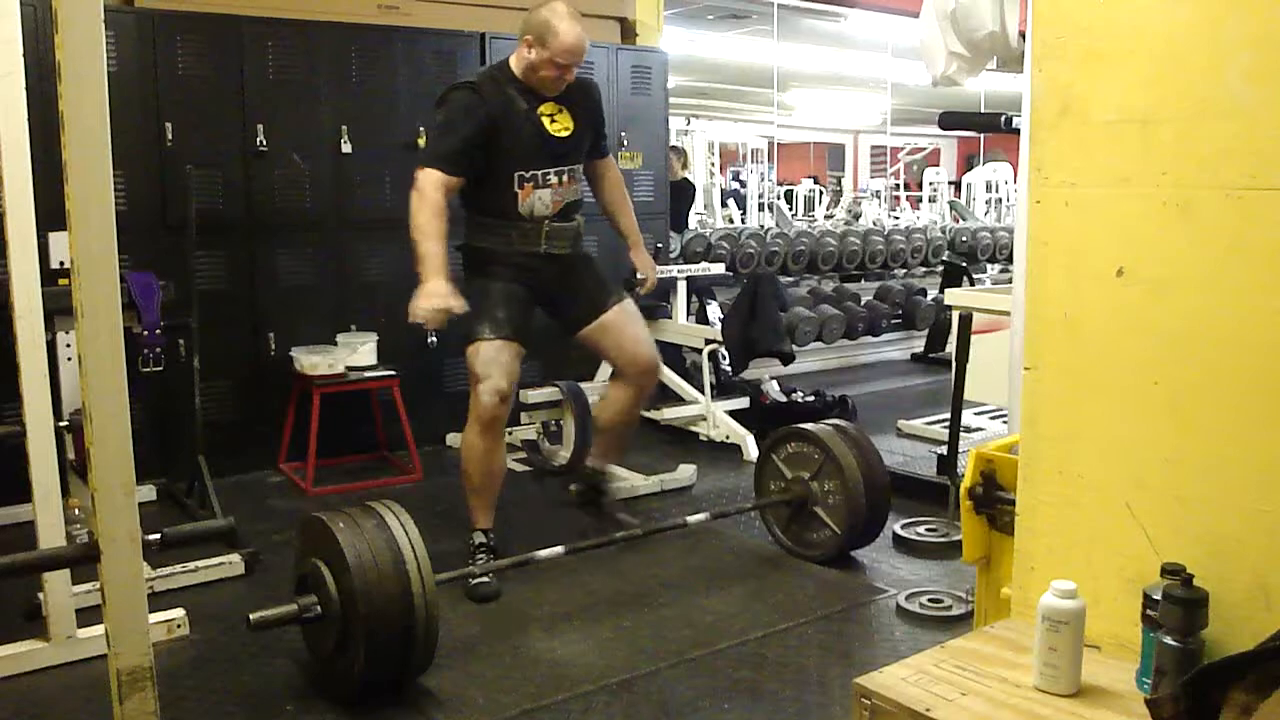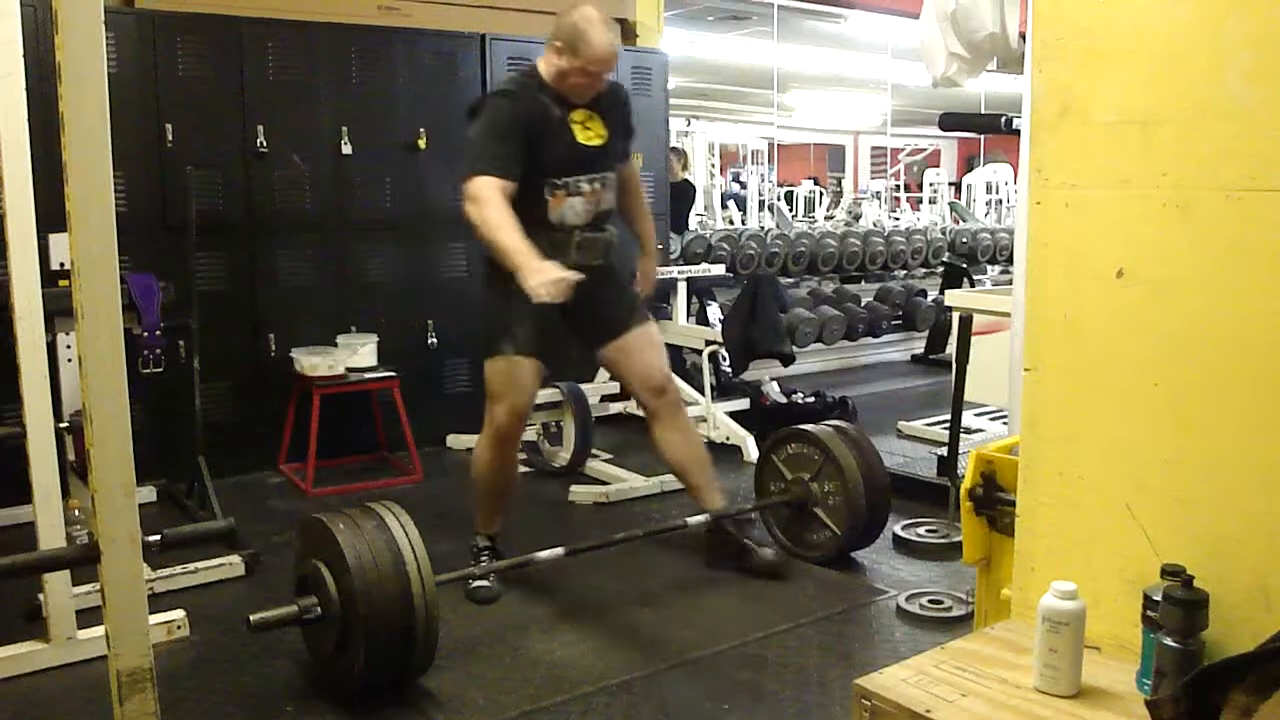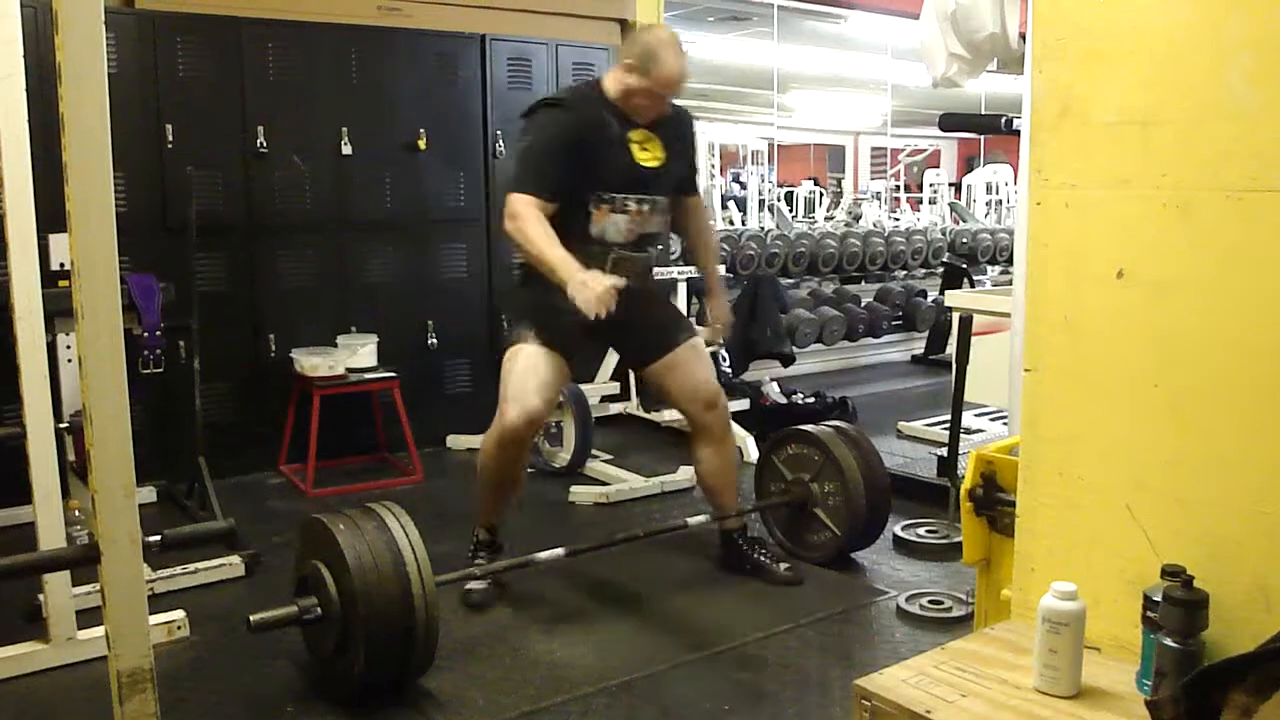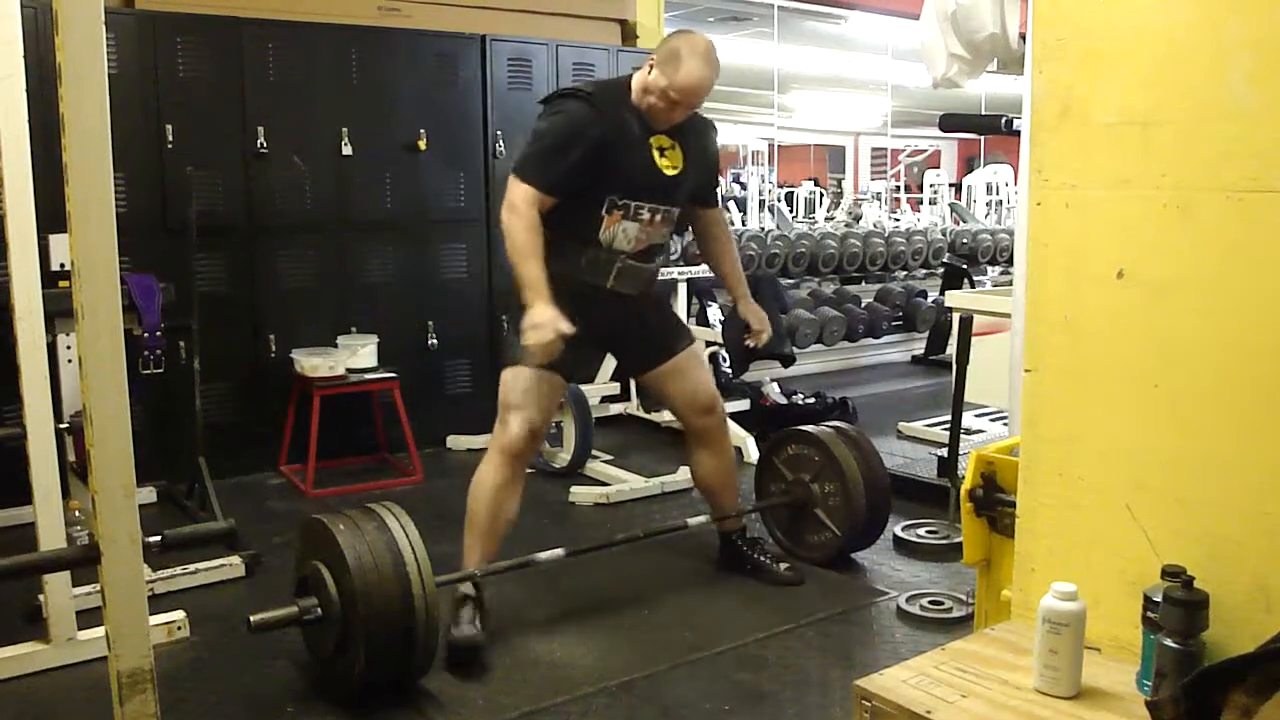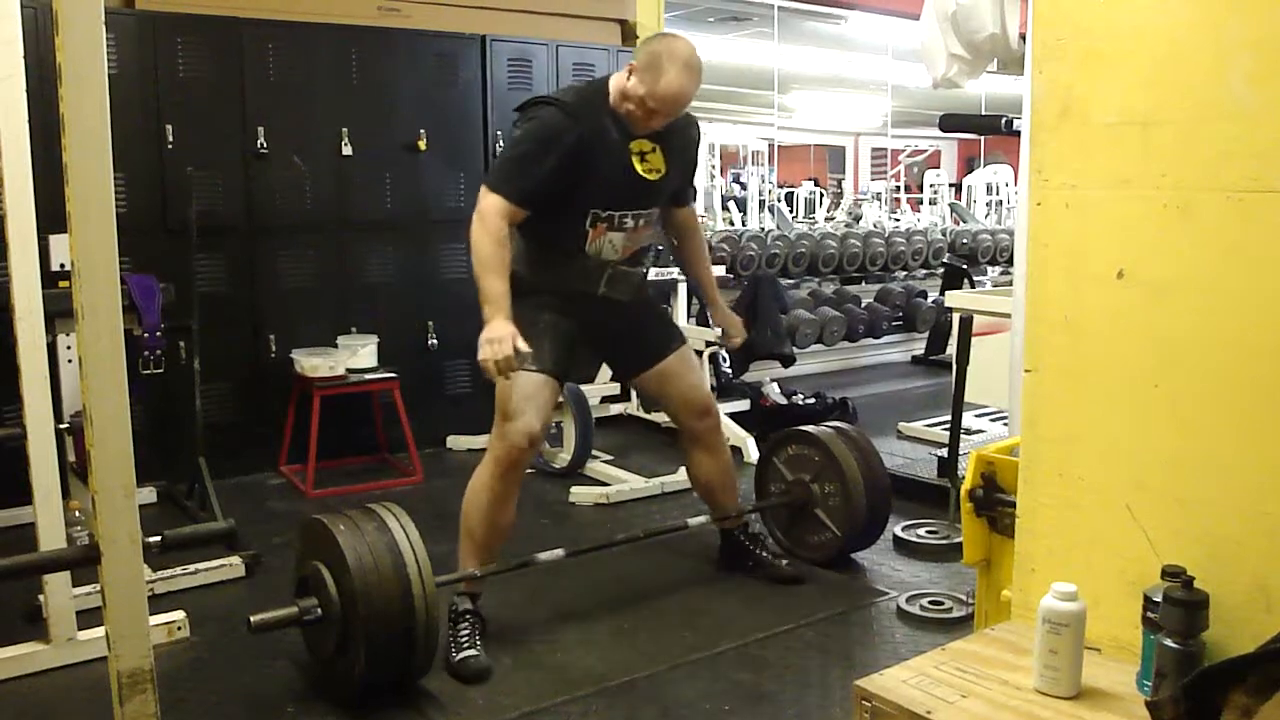
dt=0.2s
person 1, frame 1
left shoulder: (583, 94)
right shoulder: (478, 101)
left elbow: (602, 168)
right elbow: (430, 188)
left wrist: (636, 244)
right wrist: (434, 279)
left hip: (567, 257)
right hip: (499, 264)
left knee: (643, 363)
right knee: (492, 399)
left ankle: (594, 479)
right ankle: (482, 543)
person 1, frame 2
left shoulder: (612, 101)
right shoulder: (510, 109)
right elbow: (482, 198)
left wrist: (648, 252)
right wrist: (530, 267)
left hip: (595, 270)
right hip: (528, 279)
left knee: (661, 392)
right knee: (505, 418)
left ankle: (724, 530)
right ankle: (485, 547)
person 1, frame 3
left shoulder: (675, 125)
right shoulder: (563, 121)
left elbow: (689, 207)
right elbow: (520, 214)
left wrist: (715, 289)
right wrist: (575, 277)
left hip: (635, 287)
right hip: (559, 288)
left knee: (708, 404)
right knee: (519, 420)
left ankle: (736, 540)
right ankle: (485, 544)
person 1, frame 4
left shoulder: (698, 137)
right shoulder: (584, 116)
left elbow: (709, 221)
right elbow: (519, 206)
left wrist: (744, 299)
right wrist: (538, 303)
left hip: (635, 296)
right hip: (564, 297)
left knee: (707, 410)
right knee: (517, 436)
left ankle: (735, 541)
right ankle: (468, 599)
person 1, frame 5
left shoulder: (679, 134)
right shoulder: (560, 123)
left elbow: (680, 218)
right elbow: (491, 215)
left wrist: (715, 302)
right wrist: (497, 317)
left hip: (626, 295)
right hip: (548, 298)
left knee: (701, 412)
right knee: (515, 442)
left ankle: (738, 539)
right ankle: (464, 608)
